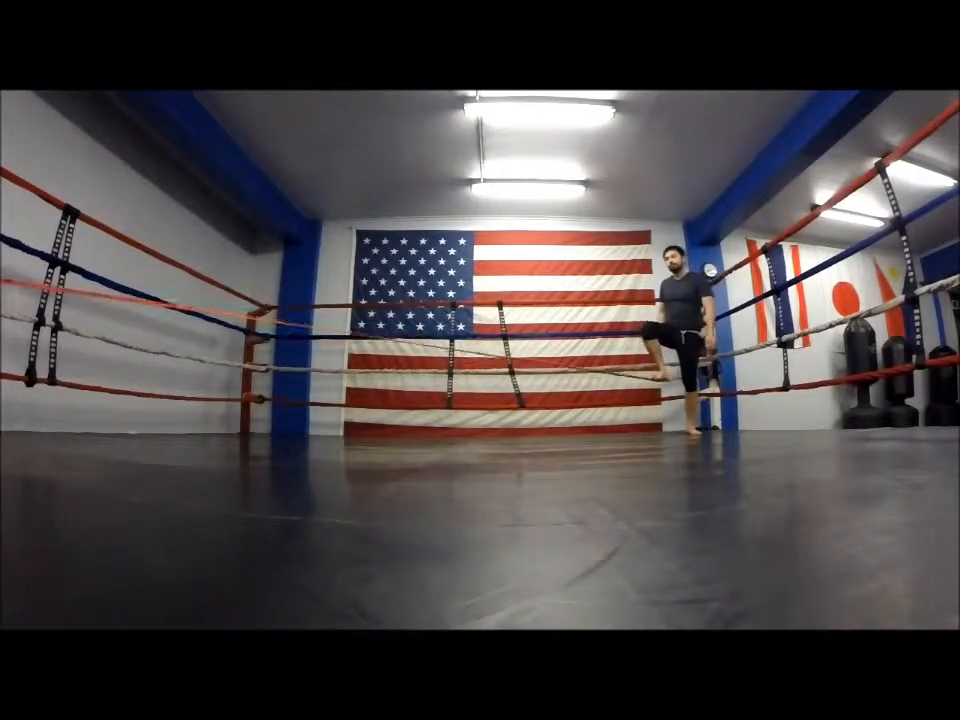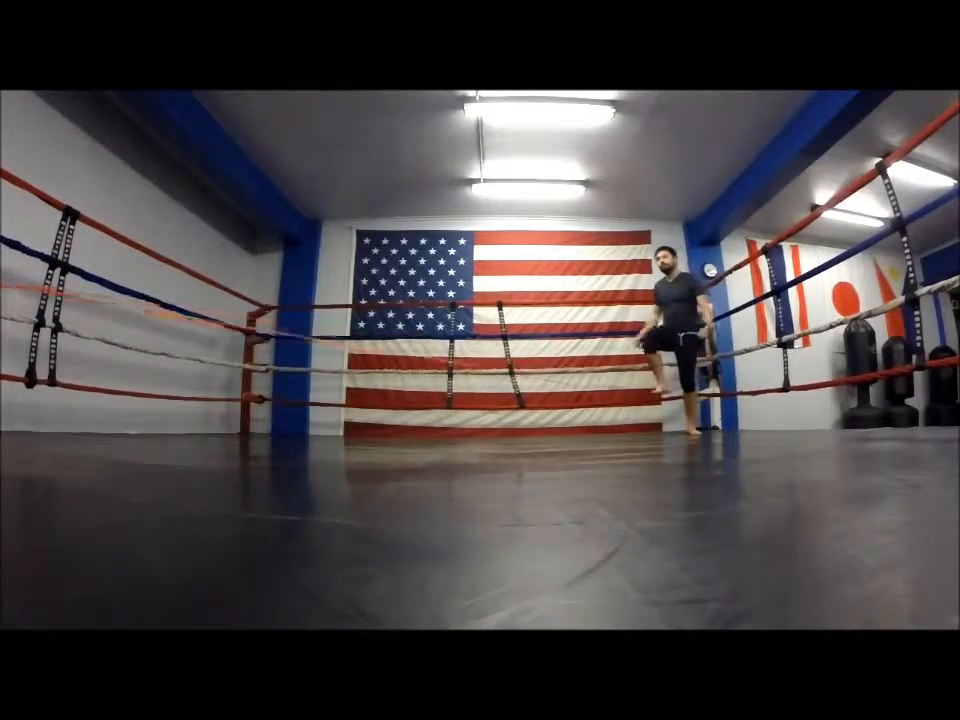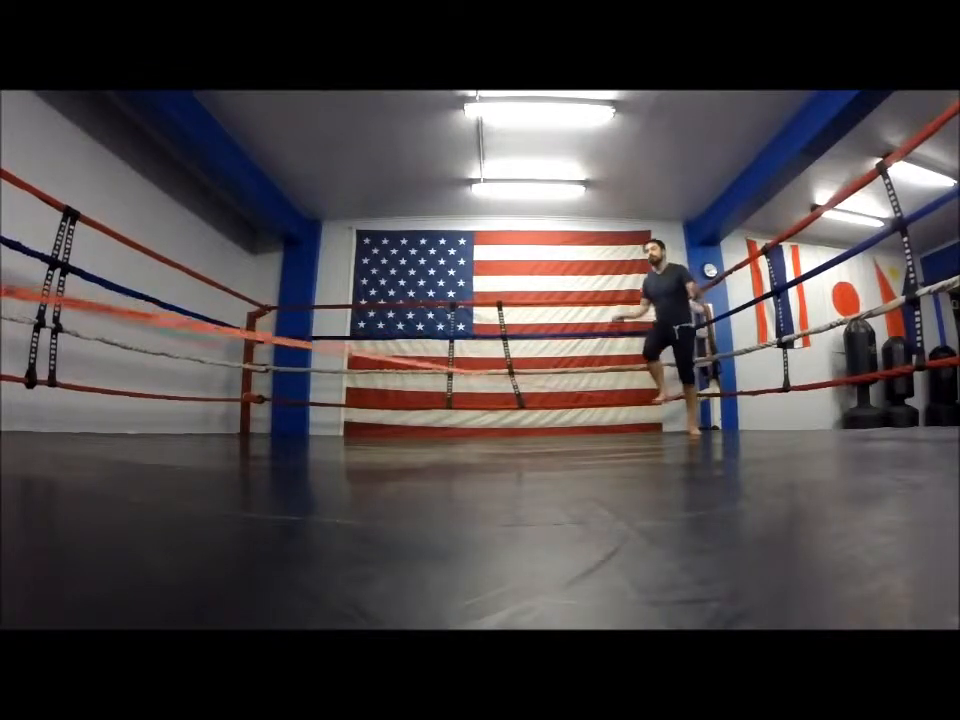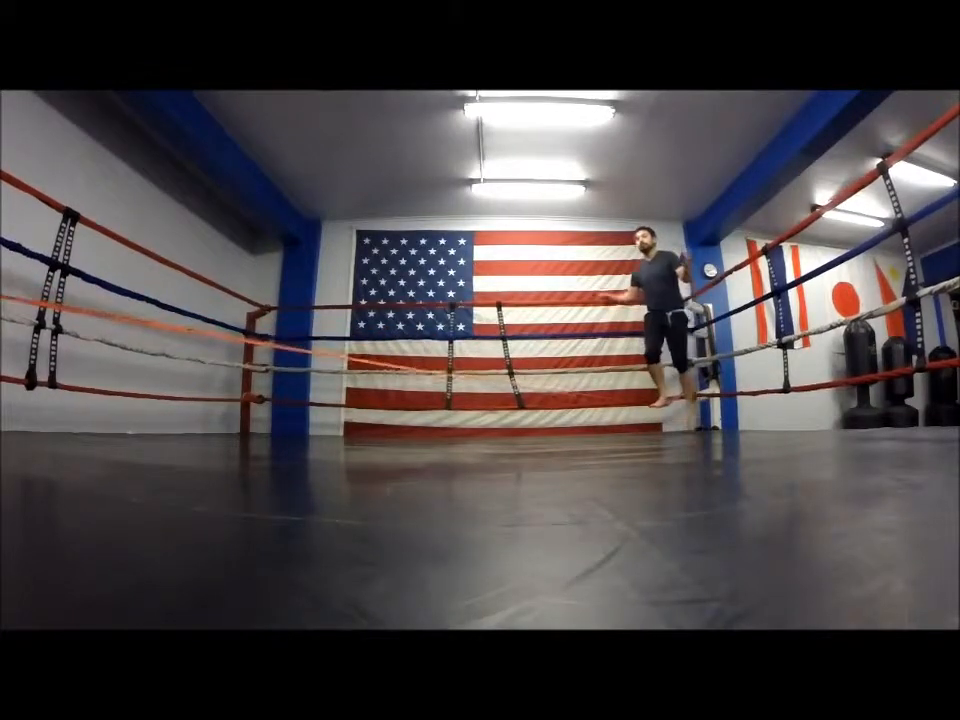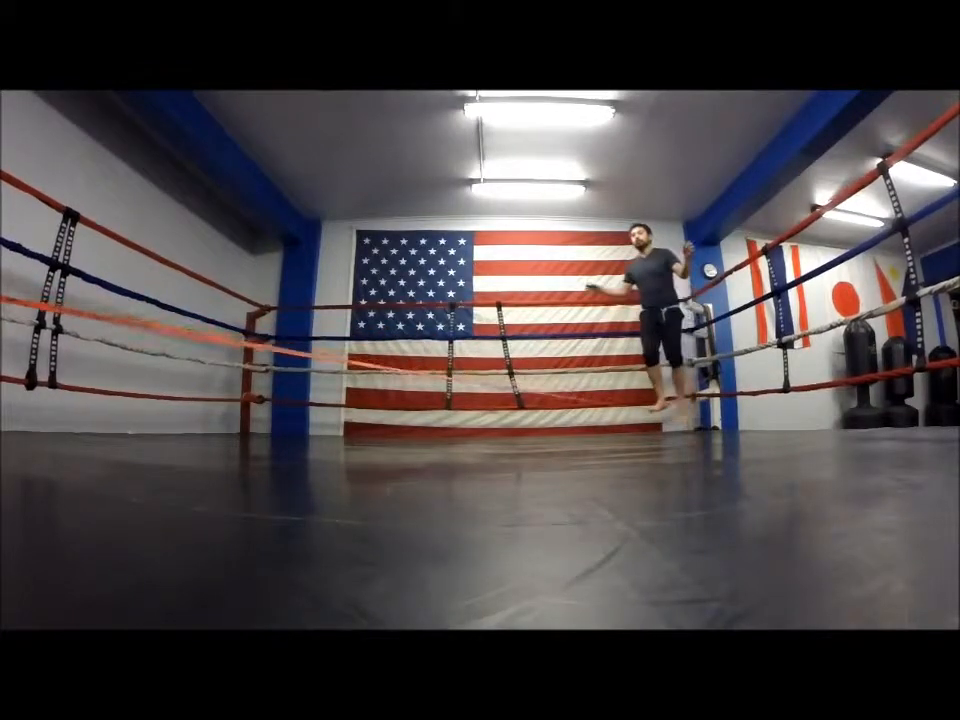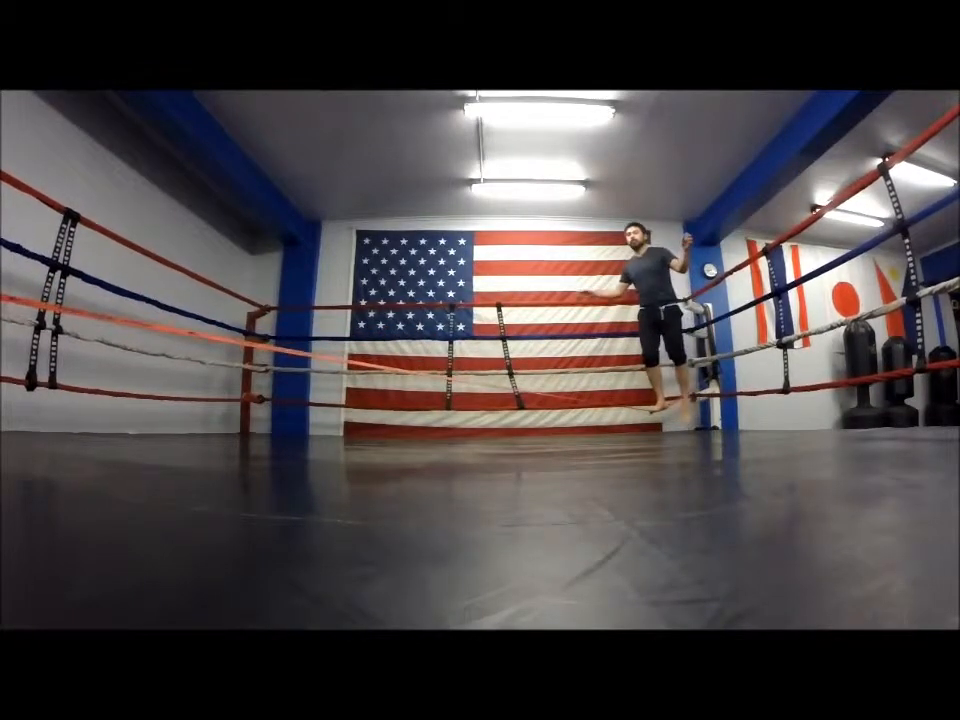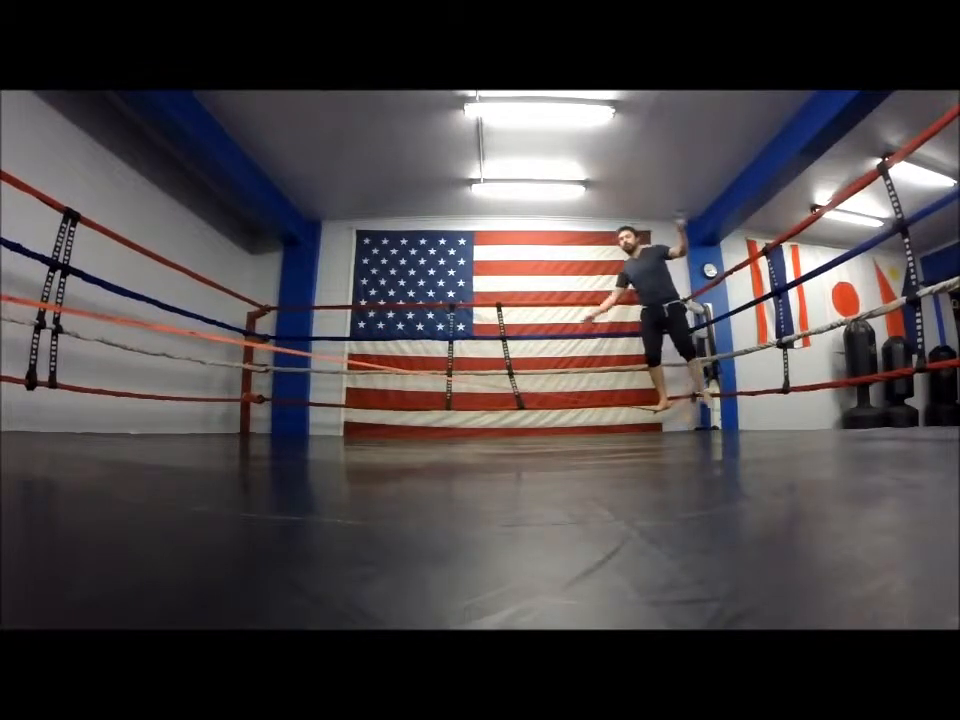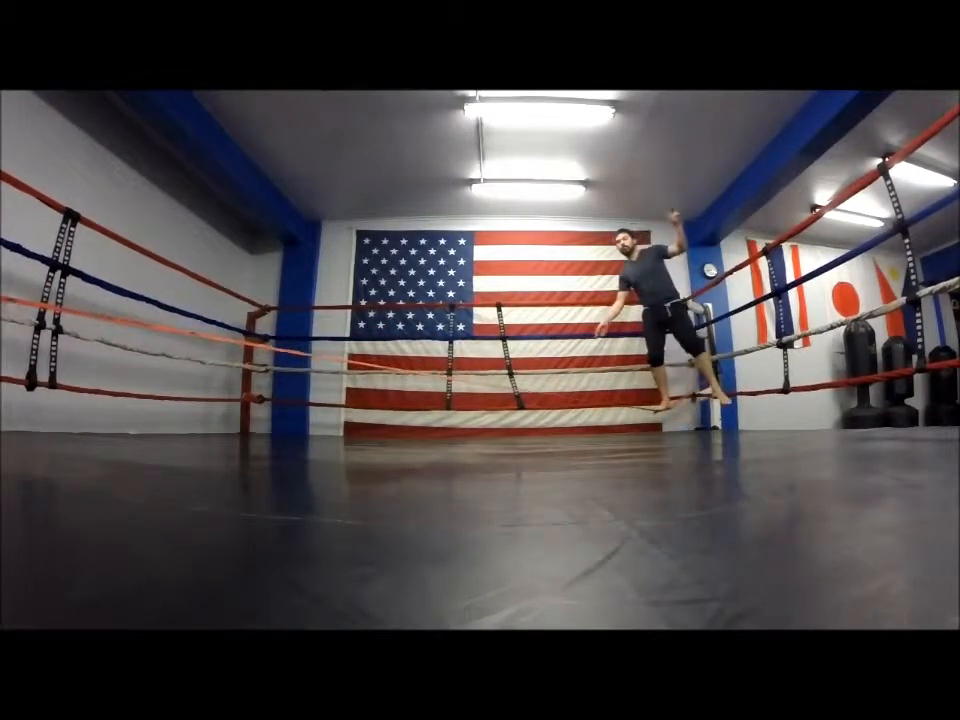
dt=0.2s
person 1, frame 1
left shoulder: (697, 280)
right shoulder: (665, 284)
left elbow: (708, 308)
left wrist: (710, 333)
right wrist: (658, 334)
left hip: (690, 334)
right hip: (671, 330)
left knee: (690, 380)
right knee: (647, 328)
left ankle: (691, 425)
right ankle: (663, 370)
person 1, frame 2
left shoulder: (689, 280)
right shoulder: (659, 286)
left elbow: (704, 305)
left wrist: (708, 321)
right wrist: (643, 333)
left hip: (688, 335)
right hip: (668, 333)
left knee: (688, 381)
right knee: (649, 341)
left ankle: (691, 425)
right ankle: (661, 383)
person 1, frame 3
left shoulder: (679, 271)
right shoulder: (648, 280)
left elbow: (695, 293)
right elbow: (643, 307)
left wrist: (696, 294)
right wrist: (625, 316)
left hip: (683, 327)
right hip: (662, 325)
left knee: (686, 373)
right knee: (650, 351)
left ankle: (692, 424)
right ankle: (663, 390)
person 1, frame 4
left shoulder: (669, 257)
right shoulder: (639, 269)
left elbow: (686, 278)
right elbow: (631, 296)
left wrist: (686, 268)
right wrist: (611, 297)
left hip: (675, 314)
right hip: (654, 315)
left knee: (680, 361)
right knee: (651, 355)
left ankle: (691, 406)
right ankle: (663, 395)
person 1, frame 5
left shoulder: (664, 255)
right shoulder: (633, 266)
left elbow: (683, 274)
right elbow: (622, 291)
left wrist: (687, 259)
right wrist: (600, 289)
left hip: (670, 311)
right hip: (648, 314)
left knee: (674, 356)
right knee: (650, 355)
left ankle: (682, 402)
right ankle: (660, 399)
person 1, frame 6
left shoulder: (660, 253)
right shoulder: (630, 266)
left elbow: (681, 268)
right elbow: (618, 290)
left wrist: (686, 251)
right wrist: (594, 293)
left hip: (668, 309)
right hip: (647, 313)
left knee: (677, 354)
right knee: (649, 356)
left ankle: (685, 400)
right ankle: (660, 399)
person 1, frame 7
left shoulder: (655, 251)
right shoulder: (626, 269)
left elbow: (681, 251)
right elbow: (614, 297)
left wrist: (682, 232)
right wrist: (595, 312)
left hip: (672, 307)
right hip: (649, 313)
left knee: (687, 348)
right knee: (652, 356)
left ankle: (703, 393)
right ankle: (663, 400)
person 1, frame 8
left shoulder: (653, 252)
right shoulder: (625, 273)
left elbow: (680, 248)
right elbow: (620, 302)
left wrist: (677, 225)
right wrist: (606, 321)
left hip: (673, 306)
right hip: (651, 314)
left knee: (694, 344)
right knee: (654, 357)
left ankle: (715, 388)
right ankle: (665, 400)
